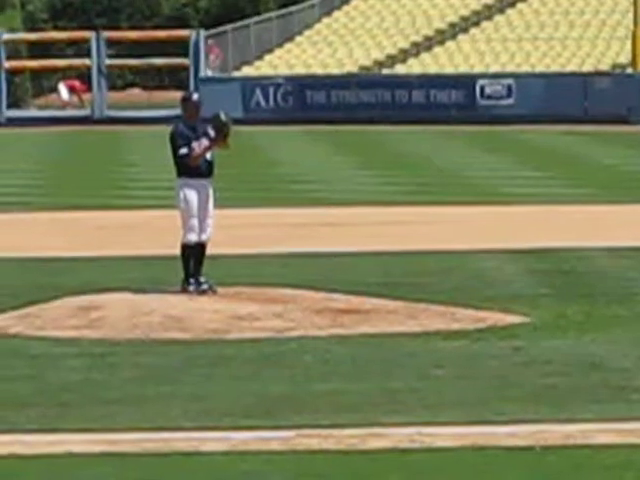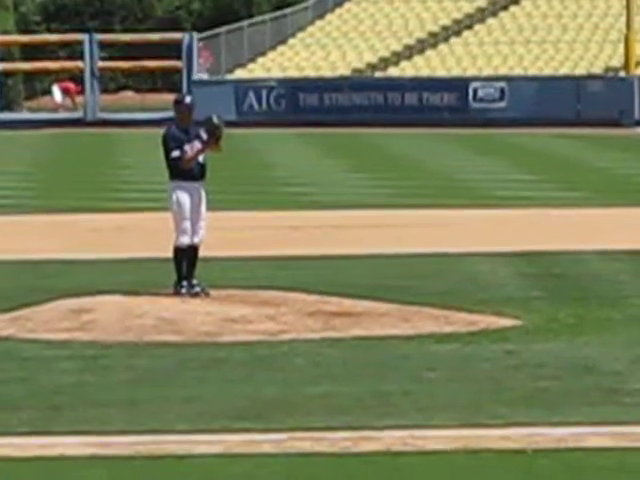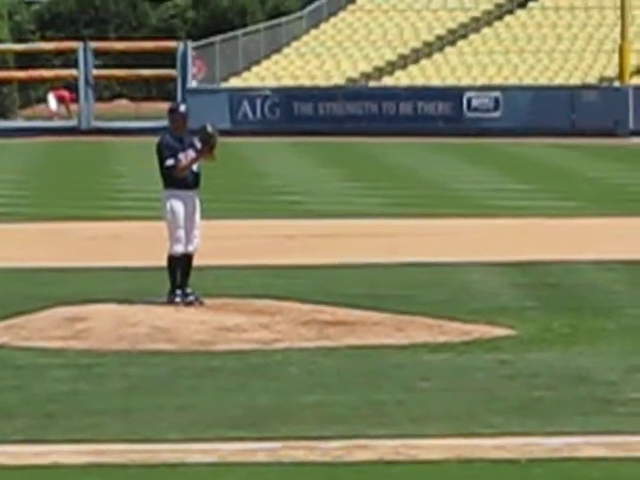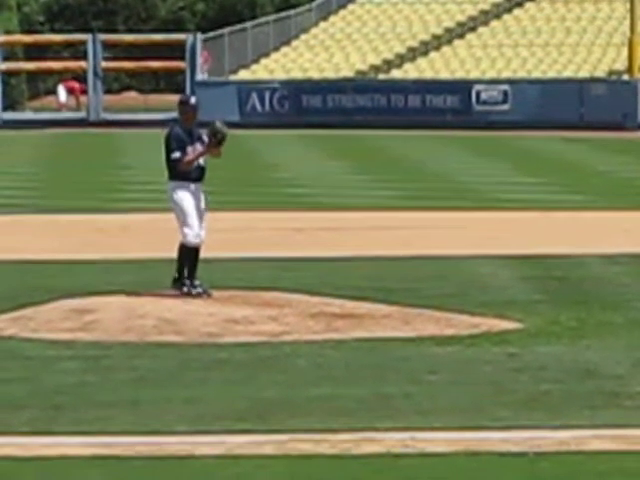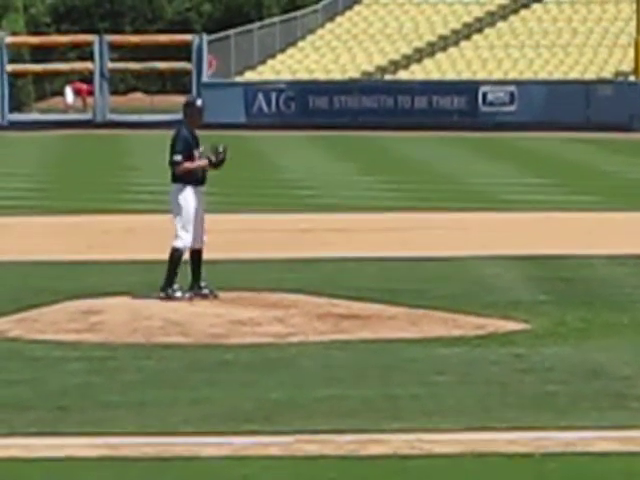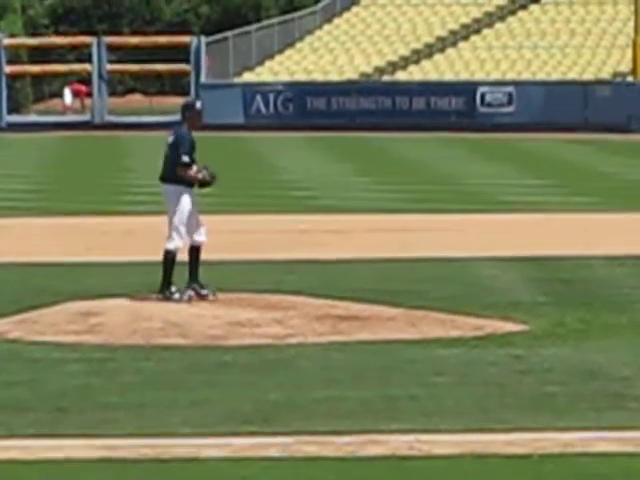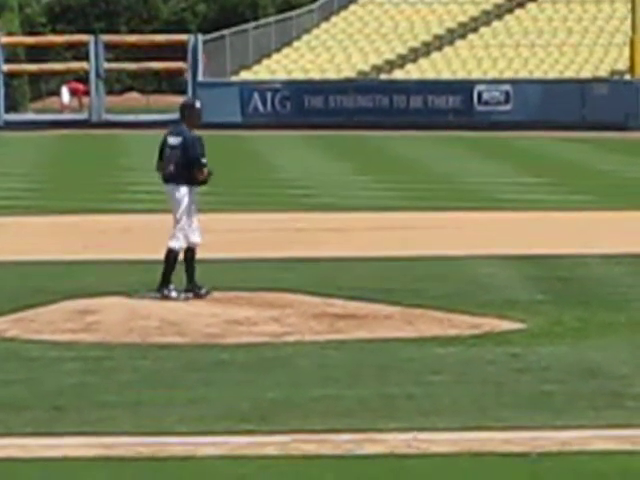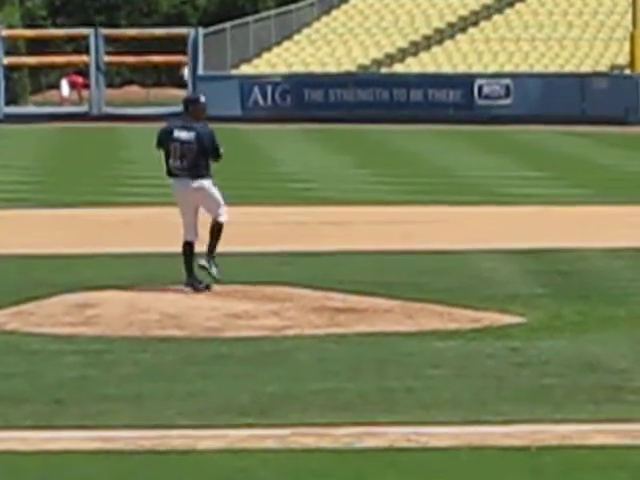
dt=0.3s
person 1, frame 1
left shoulder: (203, 126)
right shoulder: (179, 131)
left elbow: (223, 144)
right elbow: (191, 160)
left wrist: (222, 134)
right wrist: (210, 145)
left hip: (206, 183)
right hip: (189, 184)
left knee: (204, 233)
right knee: (191, 233)
left ankle: (198, 277)
right ankle: (187, 280)
person 1, frame 2
left shoulder: (196, 129)
right shoulder: (171, 134)
left elbow: (216, 148)
right elbow: (183, 163)
left wrist: (214, 138)
right wrist: (202, 148)
left hip: (198, 186)
right hip: (181, 187)
left knee: (197, 235)
right knee: (184, 236)
left ankle: (191, 279)
right ankle: (180, 282)
person 1, frame 3
left shoulder: (190, 138)
right shoulder: (165, 142)
left elbow: (210, 156)
right elbow: (177, 171)
left wrist: (207, 147)
right wrist: (196, 156)
left hip: (192, 194)
right hip: (175, 196)
left knee: (191, 244)
right knee: (178, 245)
left ankle: (184, 288)
right ankle: (173, 291)
person 1, frame 4
left shoulder: (197, 132)
right shoulder: (174, 134)
left elbow: (216, 153)
right elbow: (182, 165)
left wrist: (214, 143)
right wrist: (202, 151)
left hip: (196, 187)
right hip: (181, 187)
left knee: (198, 236)
right knee: (191, 233)
left ankle: (192, 281)
right ankle: (179, 279)
person 1, frame 5
left shoulder: (193, 135)
right shoulder: (182, 135)
right elbow: (177, 168)
left wrist: (211, 159)
right wrist: (204, 164)
left hip: (195, 190)
right hip: (184, 190)
left knee: (198, 239)
right knee: (183, 238)
left ankle: (196, 284)
right ankle: (168, 286)
person 1, frame 6
left shoulder: (178, 134)
right shoulder: (185, 137)
right elbow: (181, 170)
left wrist: (195, 172)
right wrist: (197, 177)
left hip: (181, 190)
right hip: (178, 191)
left knee: (198, 235)
right knee: (175, 239)
left ankle: (193, 282)
right ankle: (166, 288)
person 1, frame 7
left shoulder: (168, 136)
right shoulder: (193, 139)
left elbow: (159, 167)
right elbow: (200, 174)
right wrist: (205, 175)
left hip: (171, 188)
right hip: (185, 190)
left knee: (190, 237)
right knee: (179, 238)
left ankle: (191, 285)
right ankle: (164, 286)
person 1, frame 8
left shoulder: (168, 129)
right shoulder: (205, 131)
left elbow: (160, 146)
right elbow: (216, 158)
left hip: (178, 185)
right hip: (200, 183)
left knee: (190, 232)
right knee: (220, 214)
left ankle: (191, 278)
right ankle: (209, 258)
